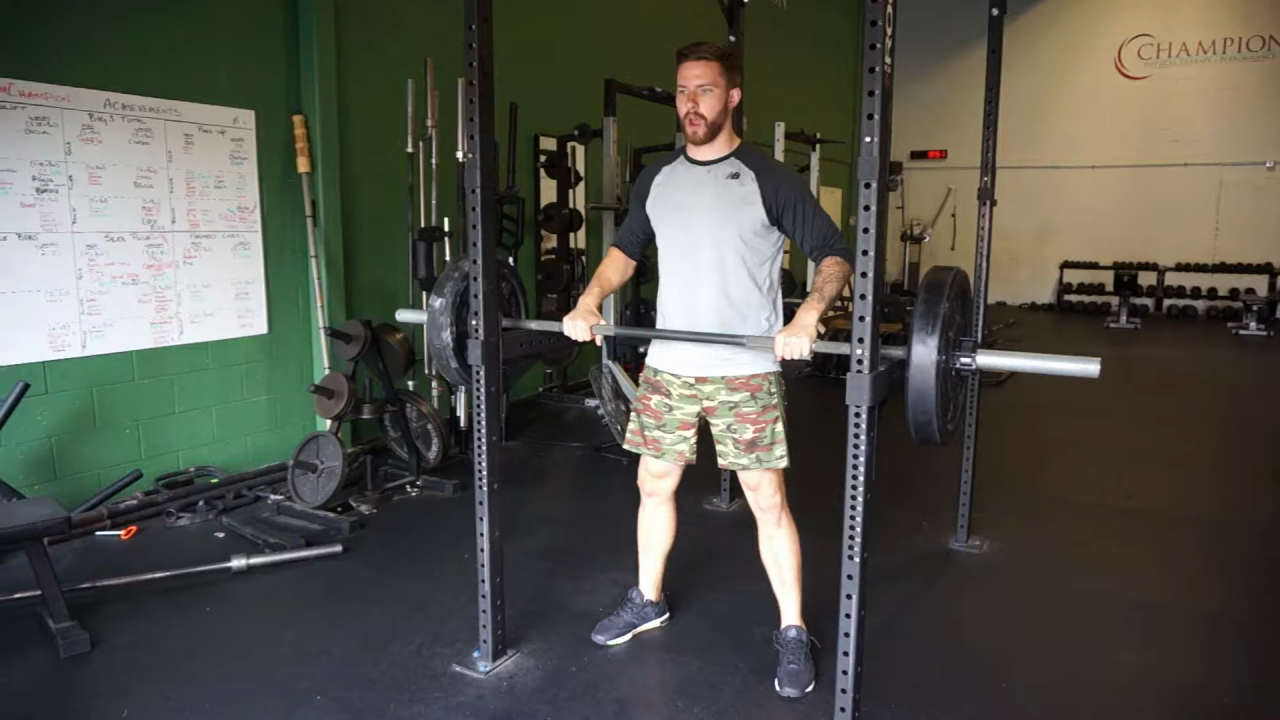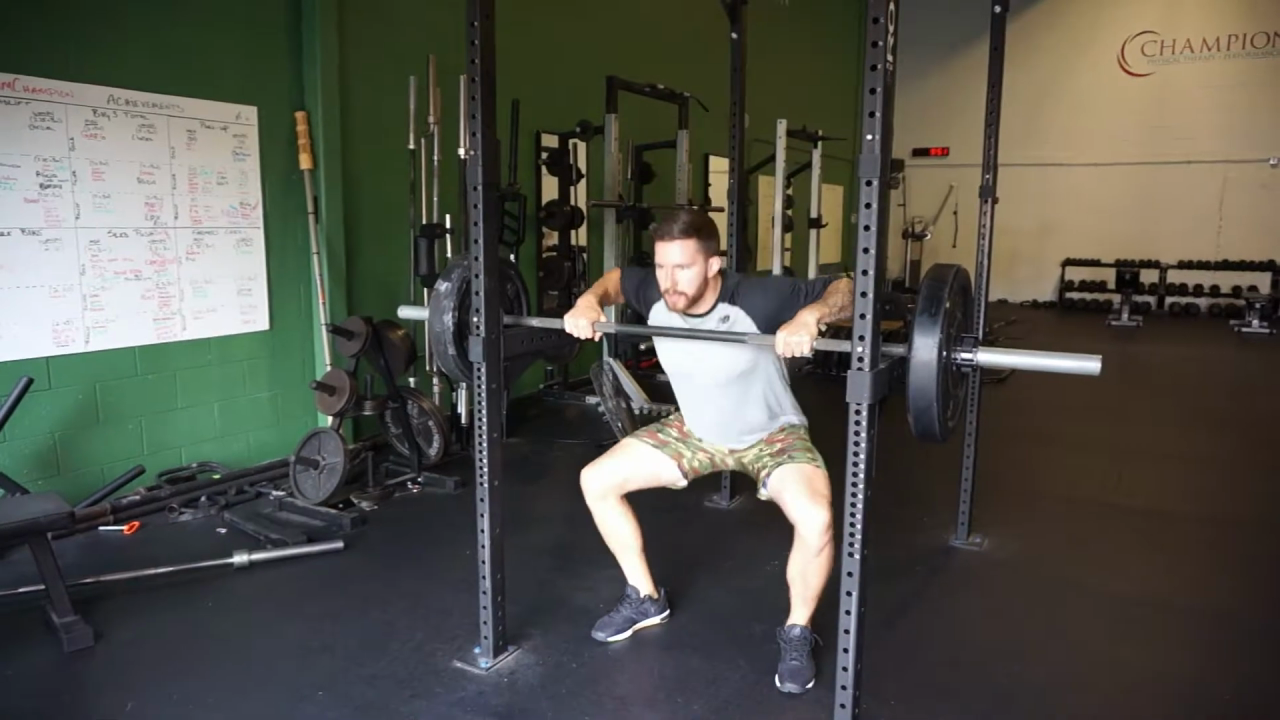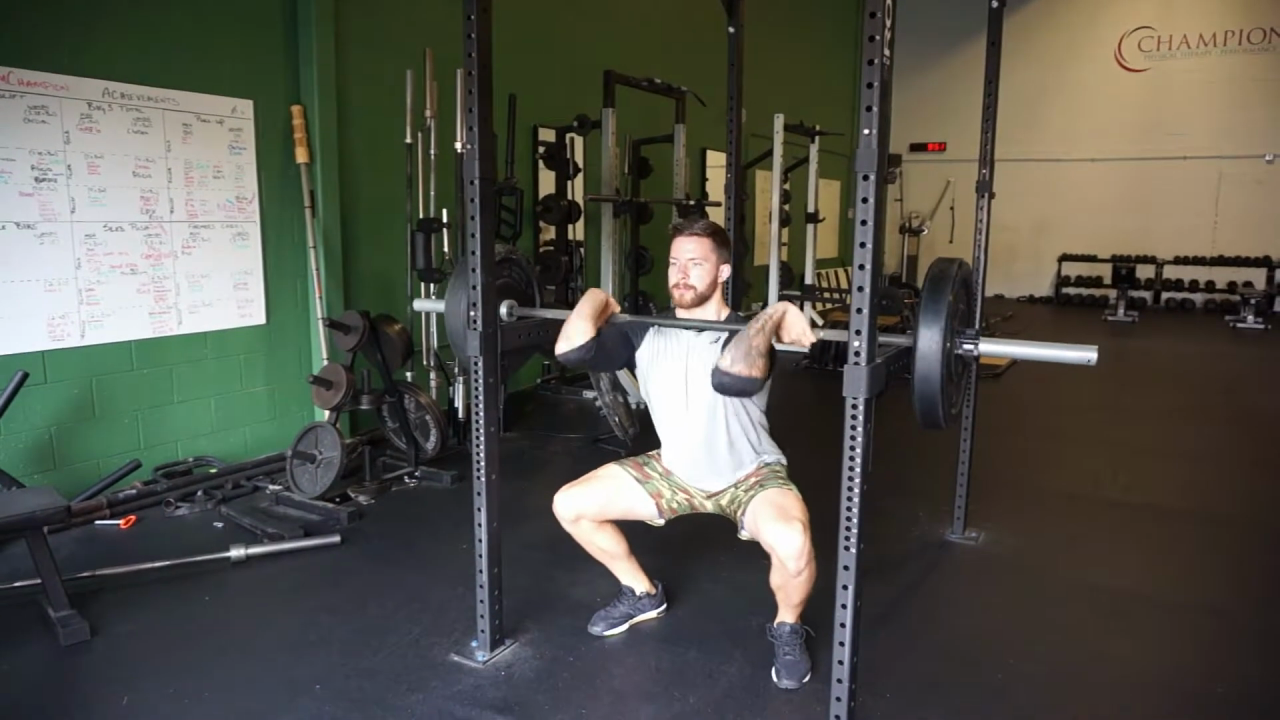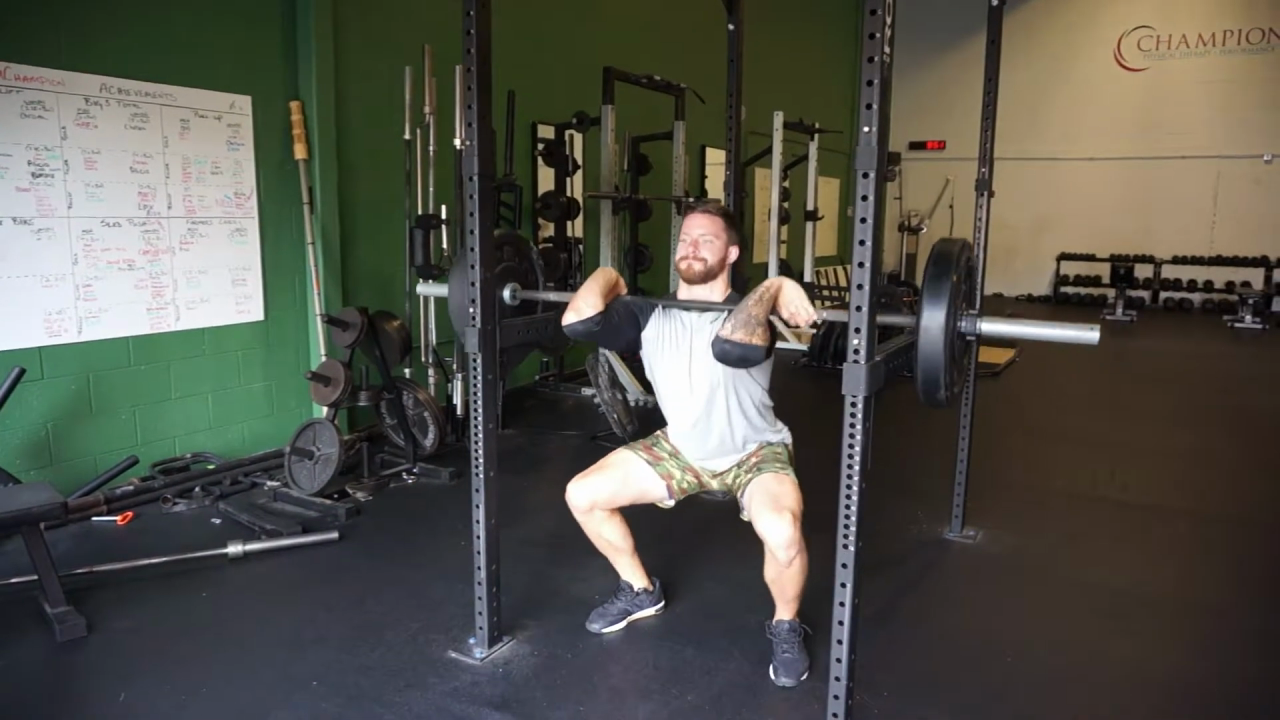
dt=1s
person 1, frame 1
left shoulder: (767, 178)
right shoulder: (657, 177)
left elbow: (834, 253)
right elbow: (626, 248)
left wrist: (806, 318)
right wrist: (590, 301)
left hip: (745, 370)
right hip: (668, 365)
left knee: (767, 501)
right knee: (654, 485)
left ankle: (792, 634)
right ankle: (648, 600)
person 1, frame 2
left shoulder: (757, 299)
right shoulder: (655, 297)
left elbow: (843, 290)
right elbow: (620, 278)
left wrist: (809, 320)
right wrist: (591, 301)
left hip: (772, 434)
right hip: (695, 431)
left knee: (816, 520)
right knee: (596, 481)
left ankle: (796, 634)
right ankle: (646, 599)
person 1, frame 3
left shoulder: (746, 336)
right shoulder: (646, 335)
left elbow: (731, 377)
right elbow: (572, 349)
left wrist: (776, 314)
right wrist: (597, 299)
left hip: (749, 475)
right hip: (674, 471)
left knee: (791, 544)
right knee: (570, 505)
left ankle: (787, 629)
right ankle: (642, 594)
person 1, frame 4
left shoulder: (746, 314)
right shoulder: (650, 314)
left elbow: (732, 347)
right elbow: (579, 323)
left wrist: (774, 289)
right wrist: (606, 275)
left hip: (754, 449)
right hip: (681, 446)
left knee: (782, 533)
right knee: (582, 495)
left ankle: (786, 627)
right ankle: (641, 591)
